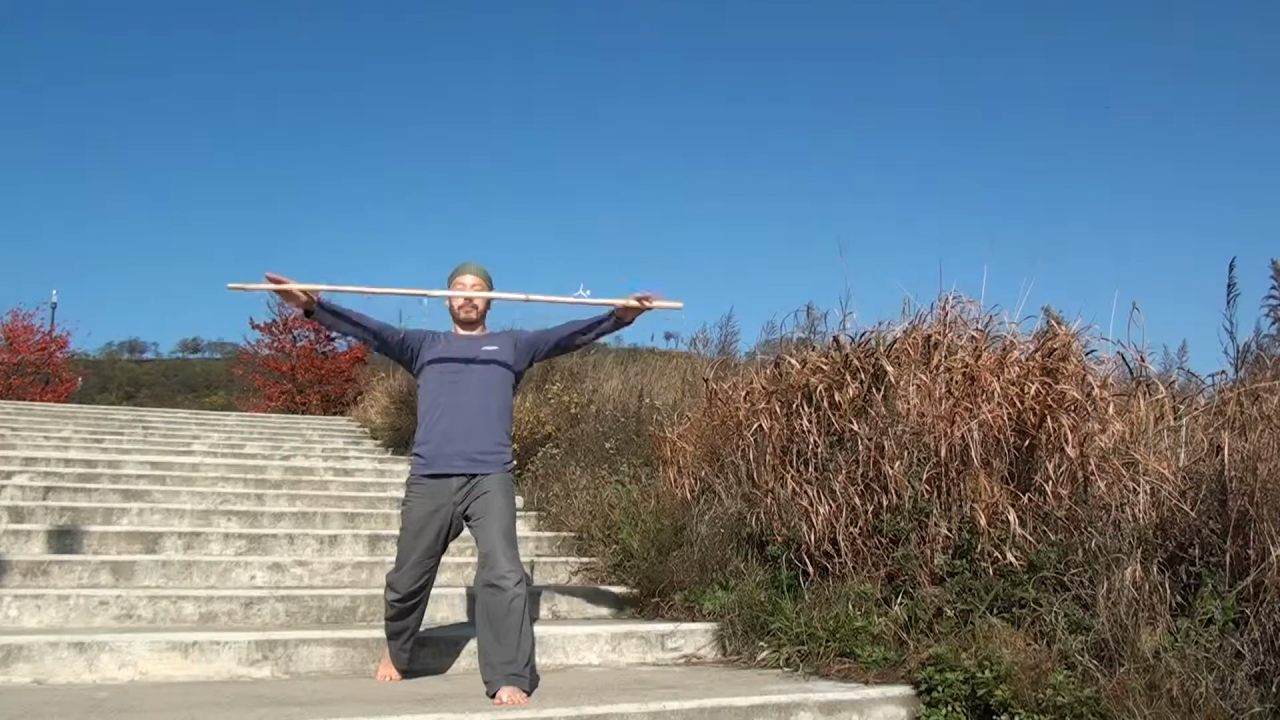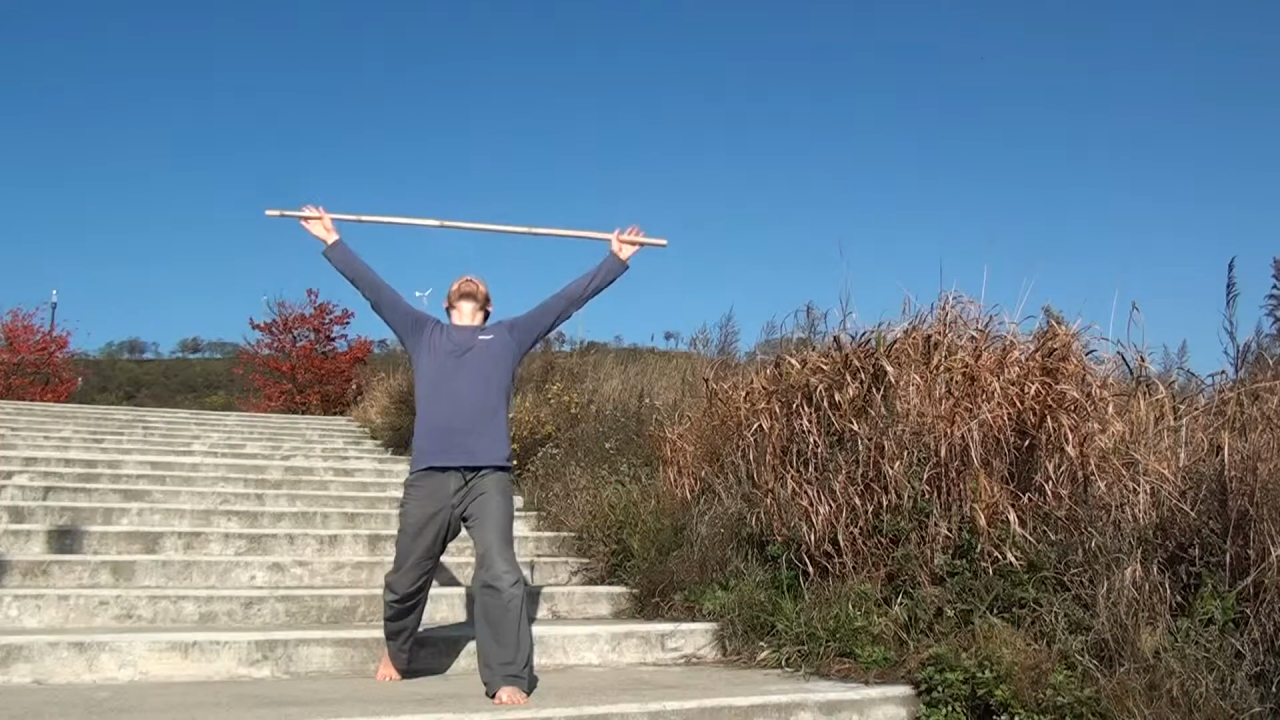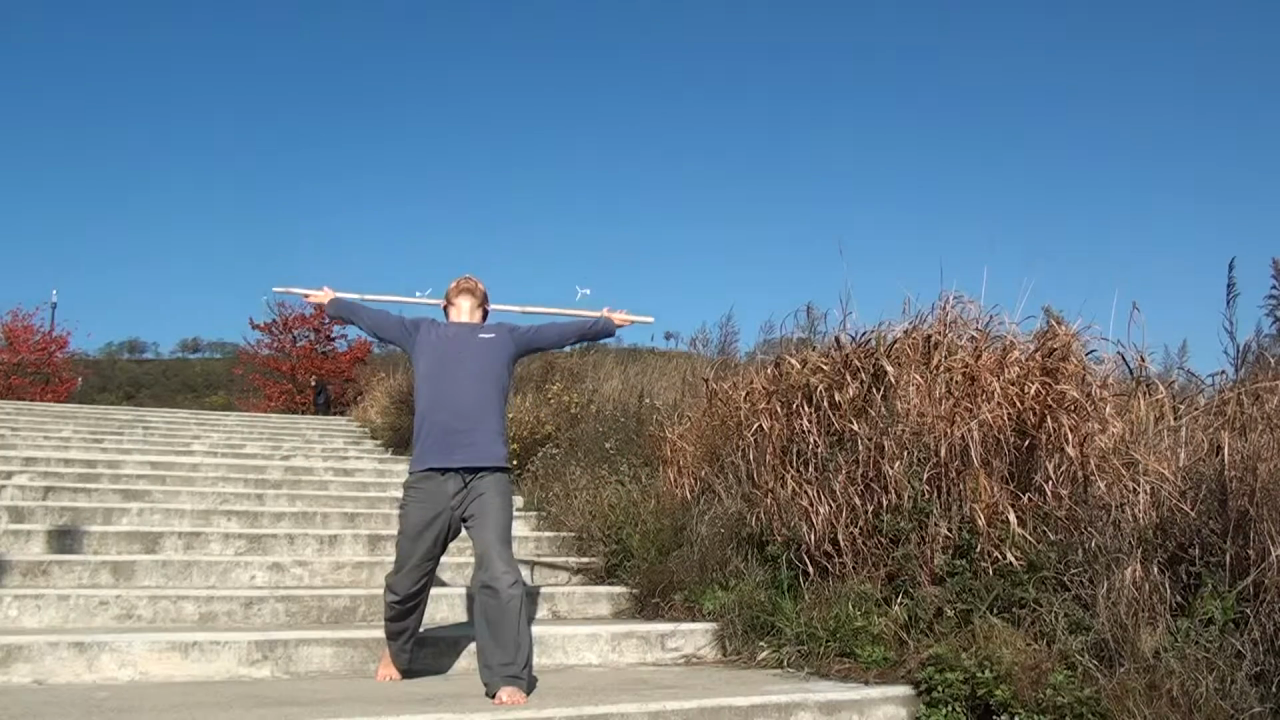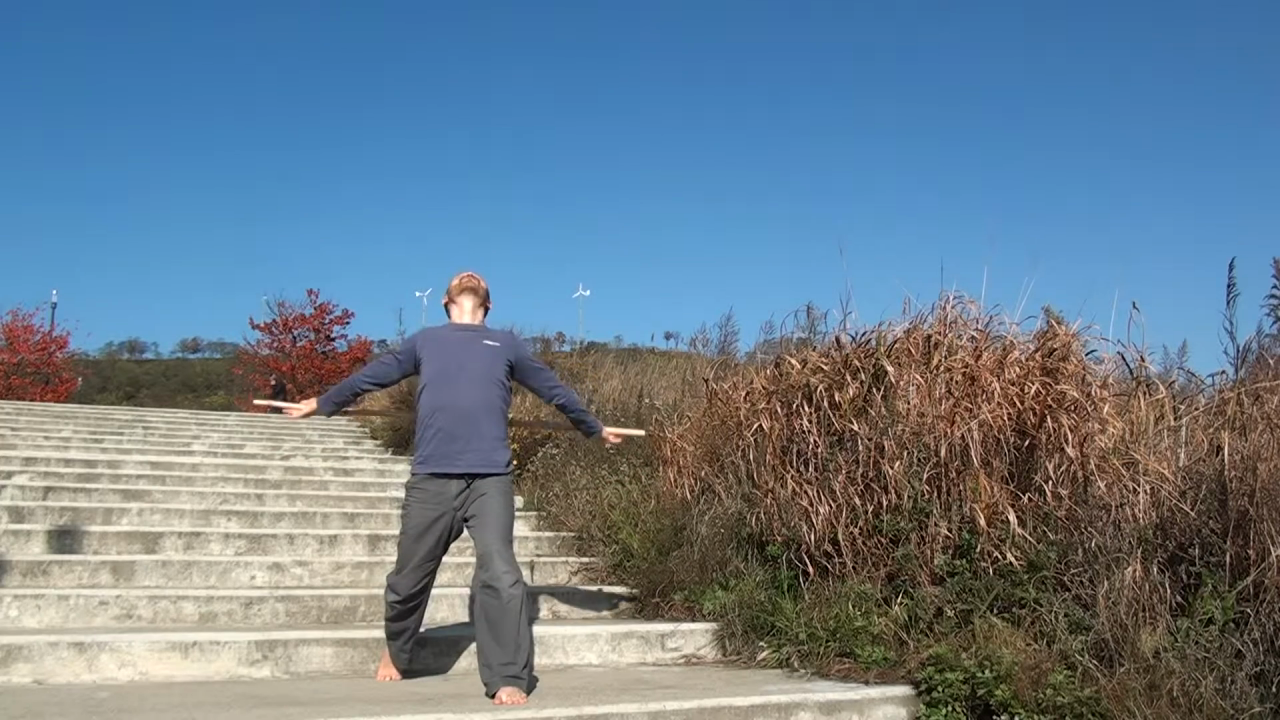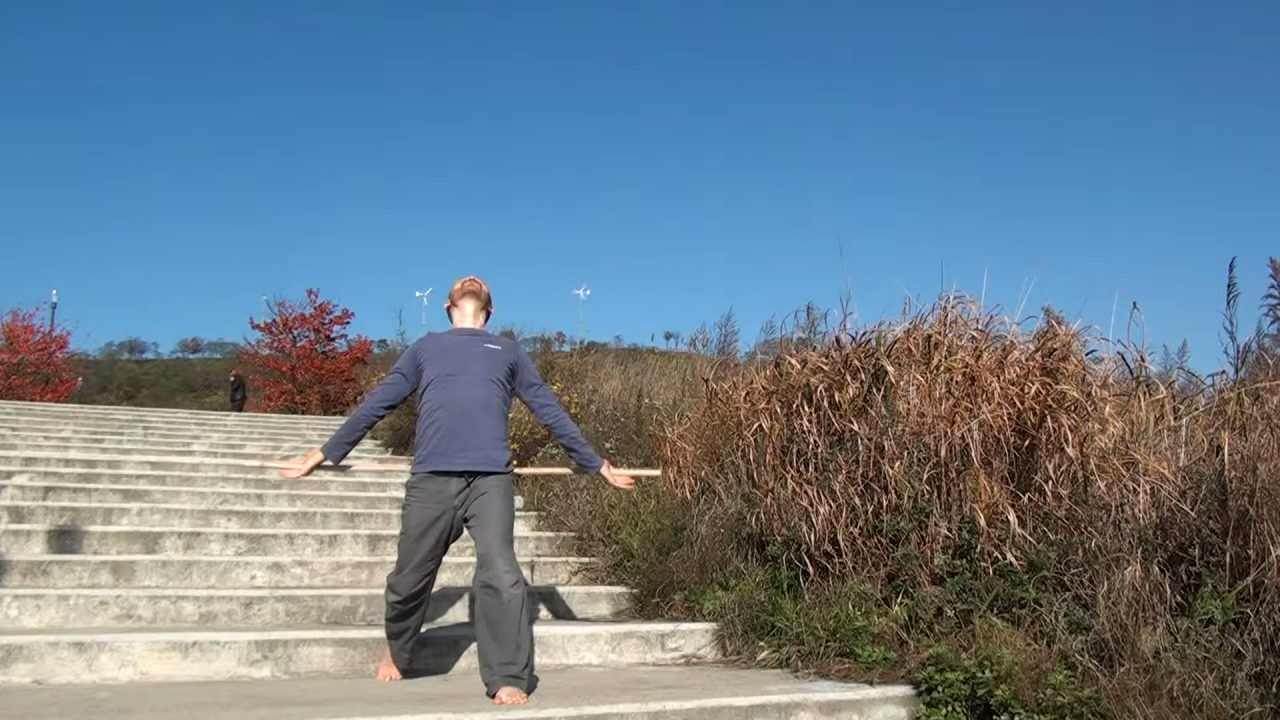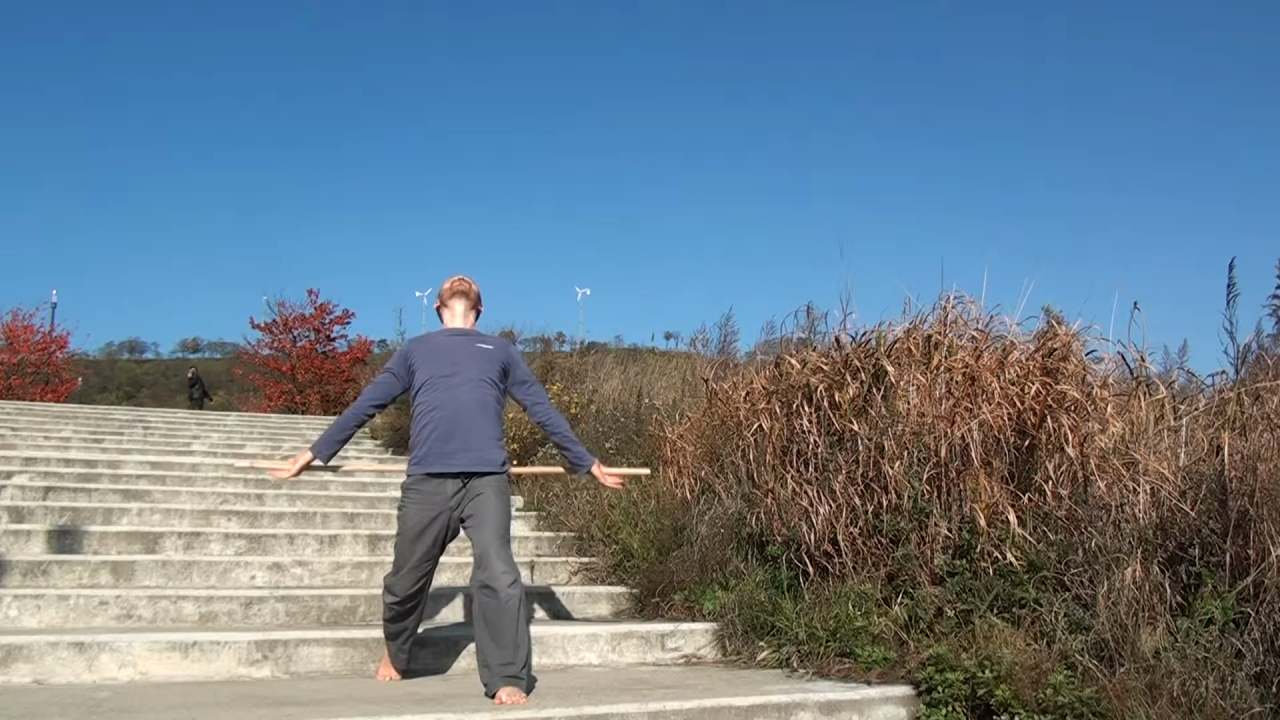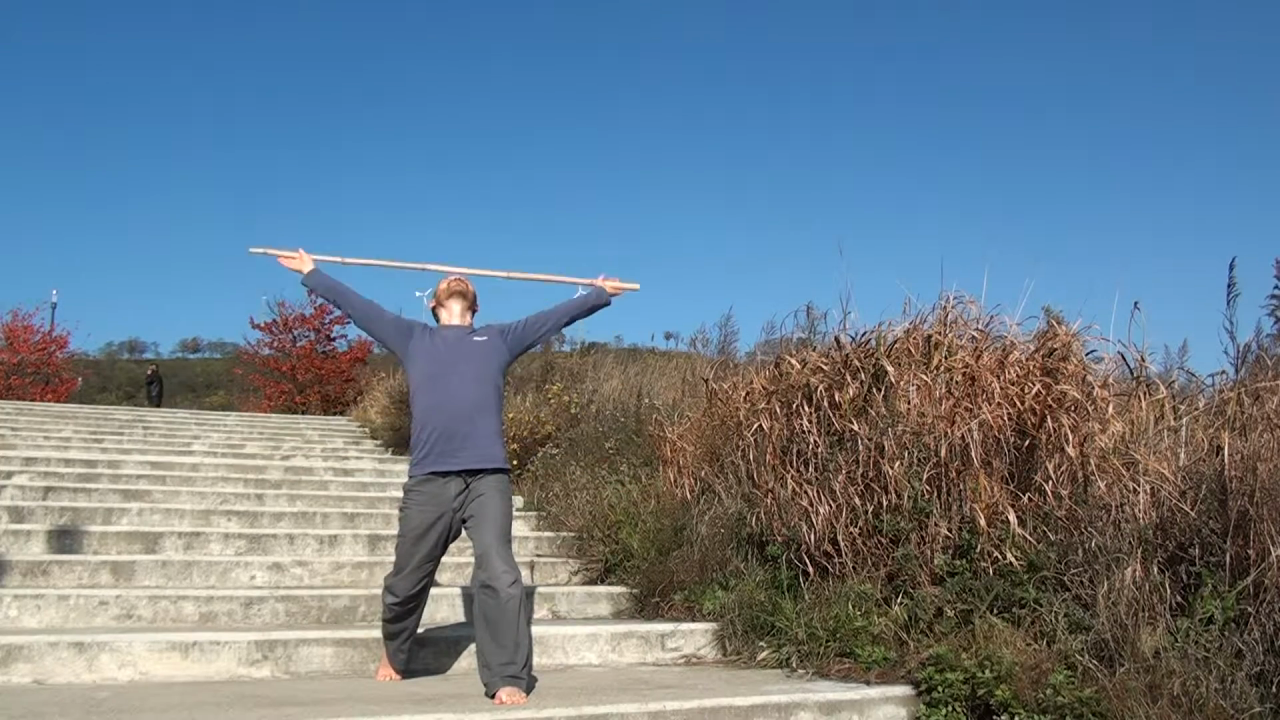
dt=0.7s
person 1, frame 1
left shoulder: (512, 344)
right shoulder: (424, 344)
left elbow: (566, 335)
right elbow: (367, 330)
left wrist: (617, 317)
right wrist: (310, 305)
left hip: (490, 478)
right hip: (429, 479)
left knee: (502, 575)
right knee: (408, 577)
left ankle: (510, 680)
right ankle: (396, 654)
person 1, frame 2
left shoulder: (509, 337)
right shoulder: (422, 333)
left elbow: (568, 299)
right elbow: (372, 287)
left wrist: (616, 260)
right wrist: (332, 240)
left hip: (489, 476)
right hip: (429, 476)
left knee: (500, 576)
right knee: (407, 578)
left ankle: (510, 679)
right ankle: (395, 655)
person 1, frame 3
left shoulder: (506, 336)
right shoulder: (422, 333)
left elbow: (562, 332)
right elbow: (369, 319)
left wrist: (605, 324)
right wrist: (331, 303)
left hip: (488, 476)
right hip: (429, 476)
left knee: (499, 576)
right knee: (408, 577)
left ankle: (509, 680)
right ankle: (396, 653)
person 1, frame 4
left shoulder: (507, 345)
right shoulder: (425, 341)
left elbow: (556, 391)
right elbow: (370, 376)
left wrist: (594, 428)
right wrist: (321, 404)
left hip: (490, 478)
right hip: (431, 478)
left knee: (500, 575)
right knee: (409, 576)
left ankle: (509, 679)
right ankle: (395, 653)
person 1, frame 5
left shoulder: (509, 351)
right shoulder: (425, 348)
left elbow: (550, 411)
right elbow: (376, 404)
left wrist: (595, 463)
right wrist: (325, 454)
left hip: (491, 478)
right hip: (430, 478)
left knee: (500, 575)
right knee: (409, 577)
left ankle: (509, 680)
right ankle: (396, 653)
person 1, frame 6
left shoulder: (500, 350)
right shoulder: (416, 349)
left elbow: (542, 408)
right elbow: (366, 403)
left wrist: (586, 462)
right wrist: (314, 453)
left hip: (486, 478)
right hip: (426, 479)
left knee: (498, 575)
right knee: (406, 578)
left ankle: (508, 680)
right ankle: (395, 654)
person 1, frame 7
left shoulder: (498, 339)
right shoulder: (412, 338)
left elbow: (557, 315)
right elbow: (355, 306)
left wrist: (601, 292)
right wrist: (309, 270)
left hip: (488, 476)
right hip: (428, 479)
left knee: (498, 575)
right knee: (407, 579)
left ankle: (509, 679)
right ankle: (394, 657)
